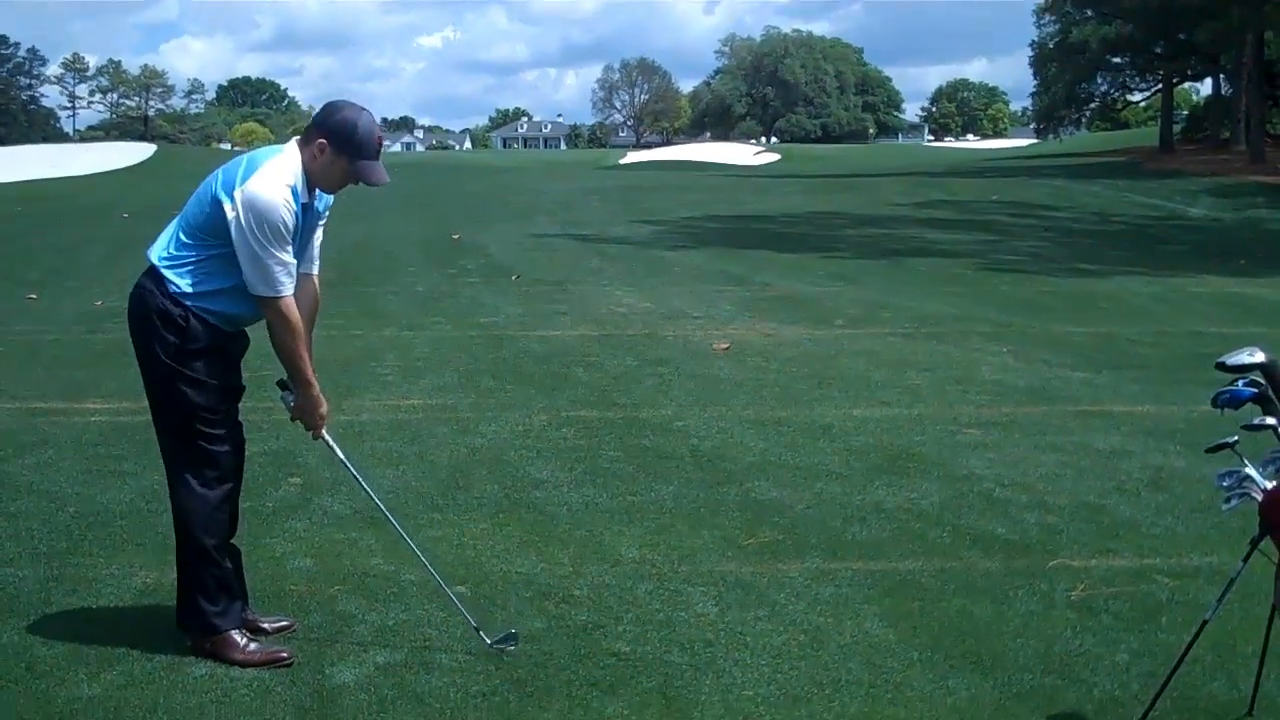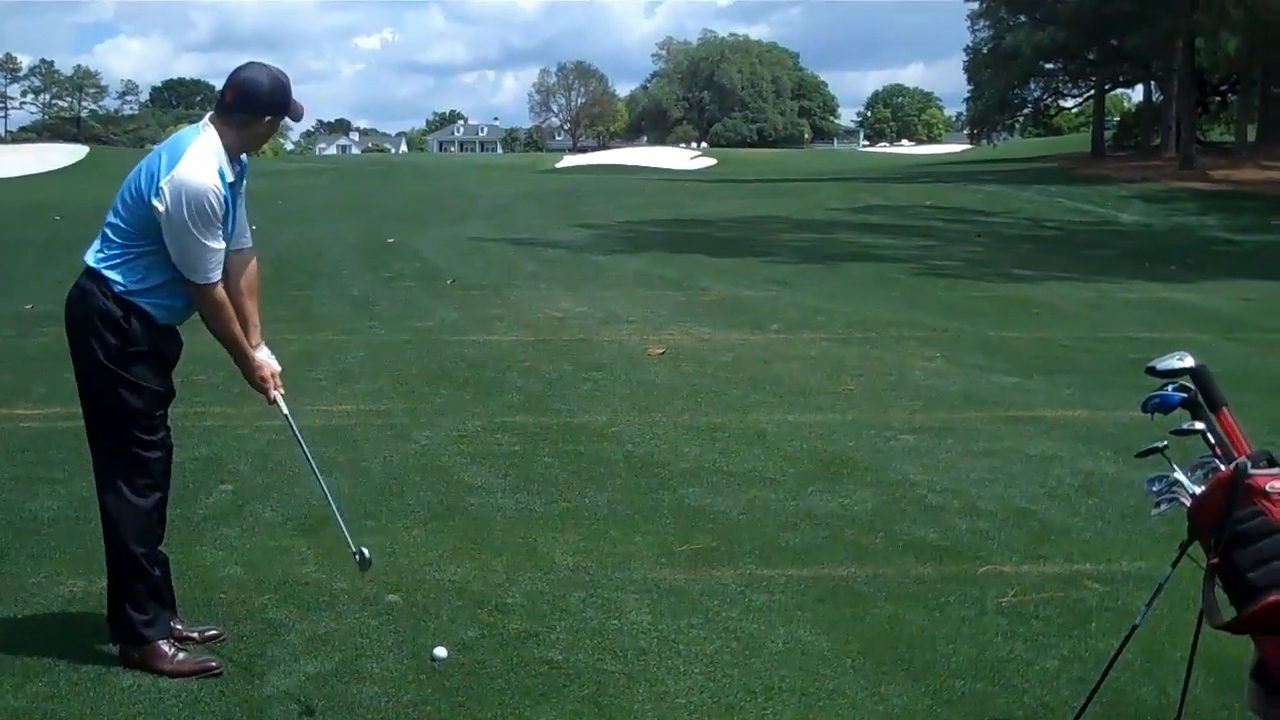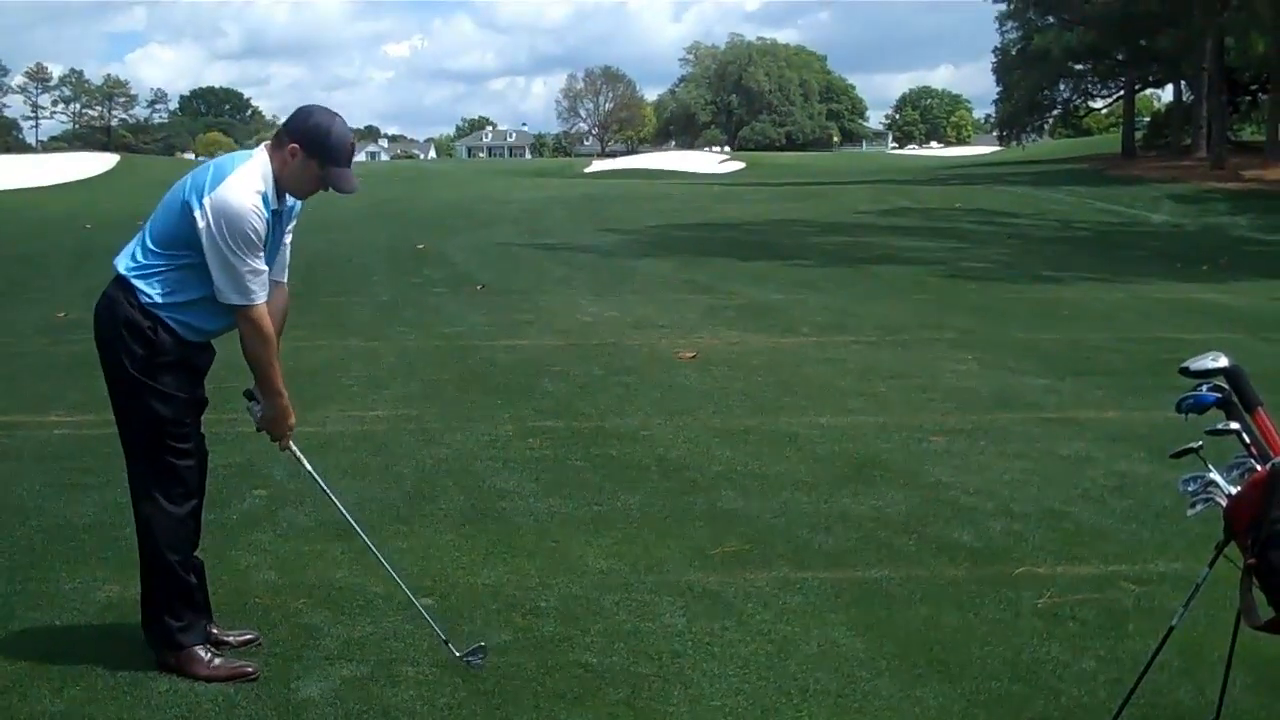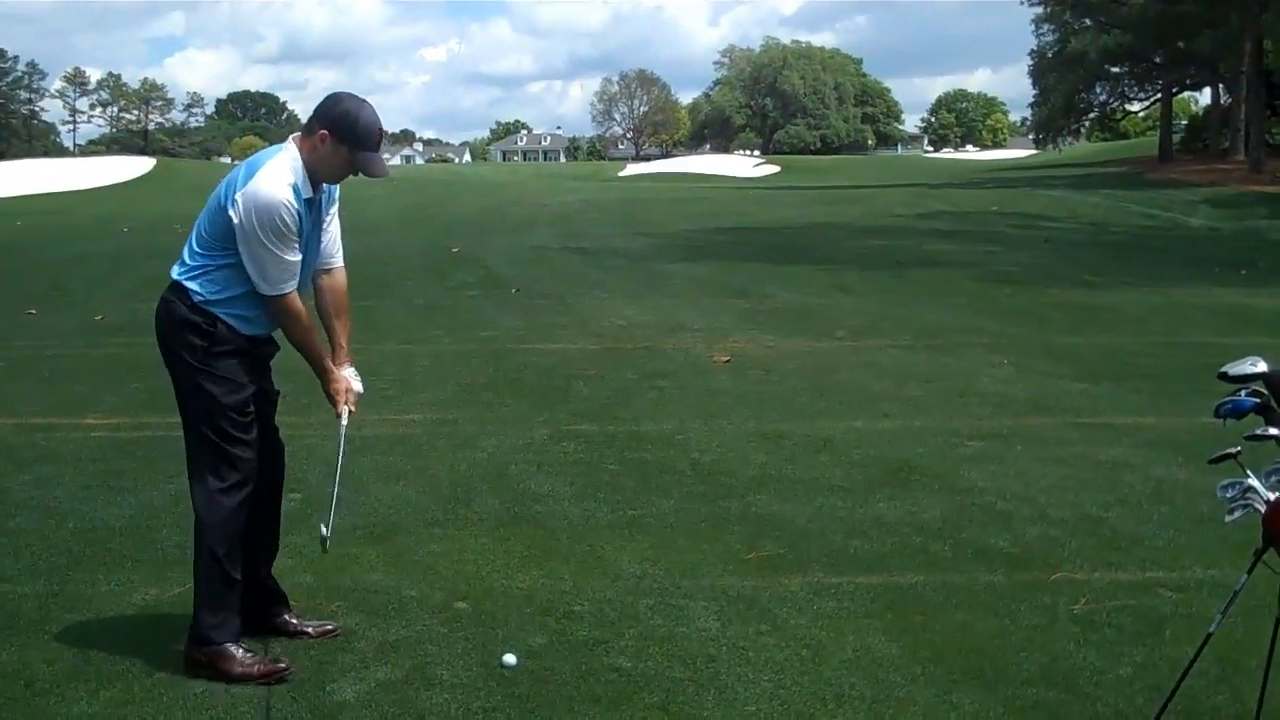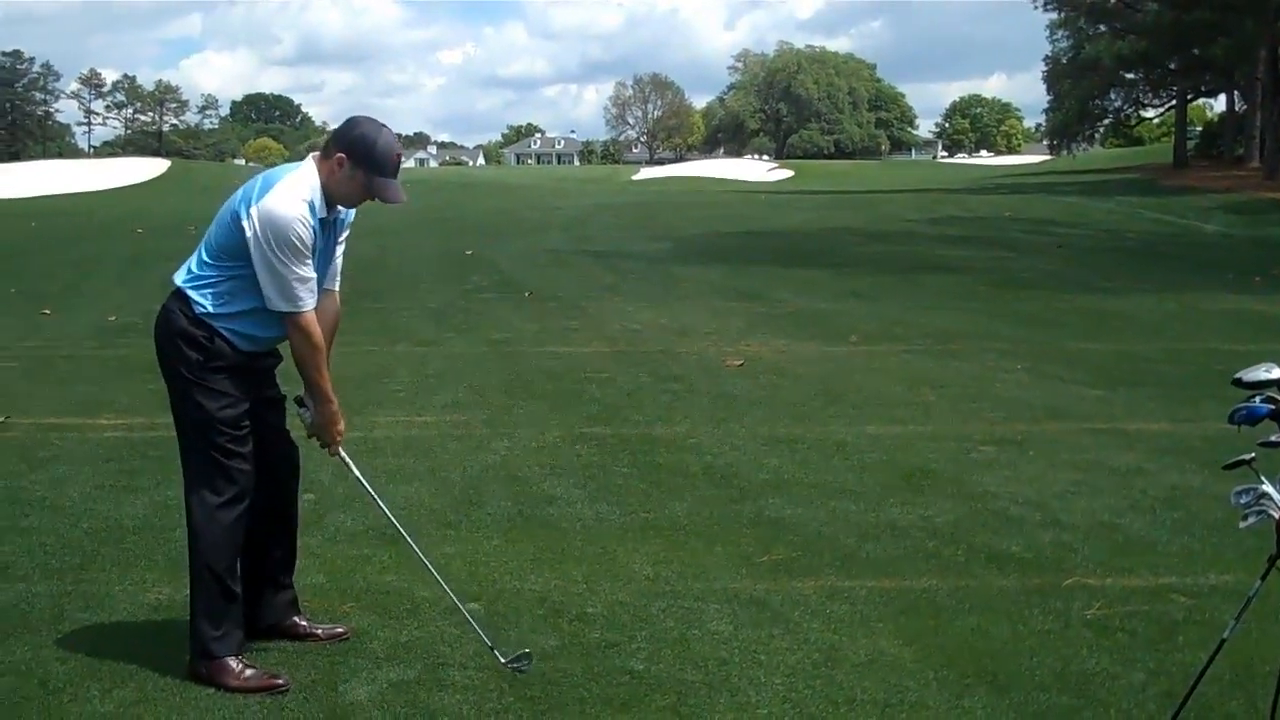
dt=1s
person 1, frame 1
left shoulder: (313, 190)
right shoulder: (266, 192)
left elbow: (305, 282)
right elbow: (278, 305)
left wrist: (303, 378)
right wrist: (308, 390)
left hip: (210, 320)
right hip: (173, 318)
left knee: (223, 460)
right knee: (204, 466)
left ankle: (225, 604)
right ankle: (213, 624)
person 1, frame 2
left shoulder: (228, 161)
right shoulder: (194, 179)
left elbow: (240, 254)
right elbow: (207, 290)
left wrist: (259, 346)
right wrist: (245, 361)
left hip: (143, 320)
right hip: (113, 320)
left knee: (150, 468)
right knee: (134, 473)
left ankle: (155, 615)
right ankle: (140, 634)
person 1, frame 3
left shoulder: (280, 195)
right shoulder: (237, 199)
left elbow: (274, 289)
right elbow: (250, 314)
left wrist: (268, 389)
right wrist: (277, 399)
left hip: (174, 330)
right hip: (139, 328)
left knee: (185, 474)
right knee: (168, 479)
left ankle: (188, 618)
right ankle: (177, 638)
person 1, frame 4
left shoulder: (321, 184)
right shoulder: (268, 193)
left elbow: (330, 271)
right elbow: (284, 299)
left wrist: (343, 360)
right wrist: (324, 374)
left hip: (243, 332)
right hip: (202, 329)
left knee: (263, 469)
right knee: (227, 473)
left ankle: (259, 606)
right ankle: (214, 637)
person 1, frame 5
left shoulder: (335, 206)
right shoulder: (283, 209)
left elbow: (326, 299)
right elbow: (300, 320)
left wrist: (319, 393)
right wrist: (326, 403)
left hip: (246, 343)
right hip: (199, 341)
left knee: (277, 472)
right knee: (224, 485)
left ankle: (271, 608)
right ankle: (214, 649)
